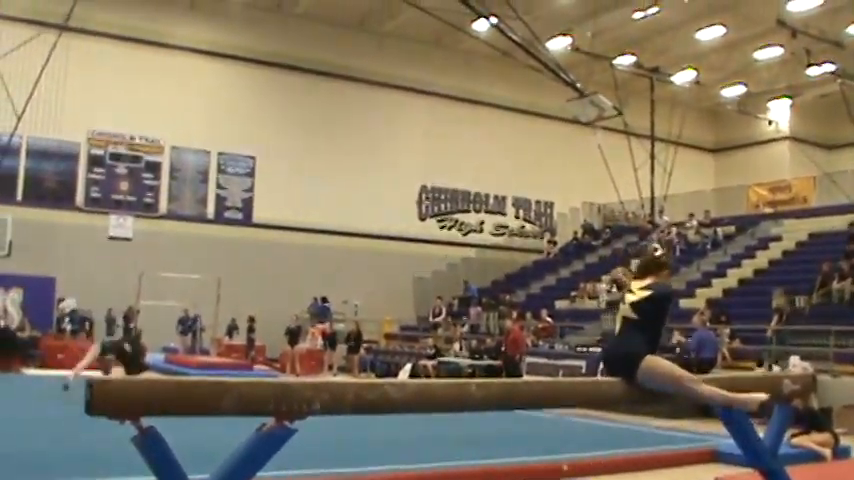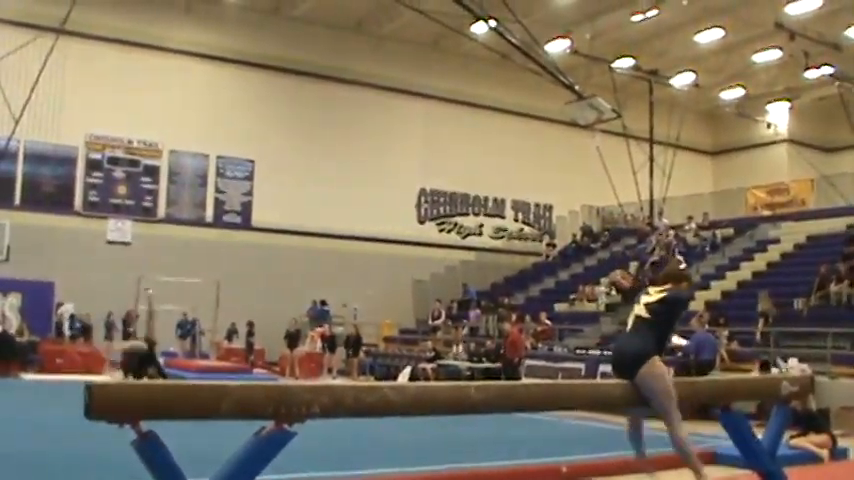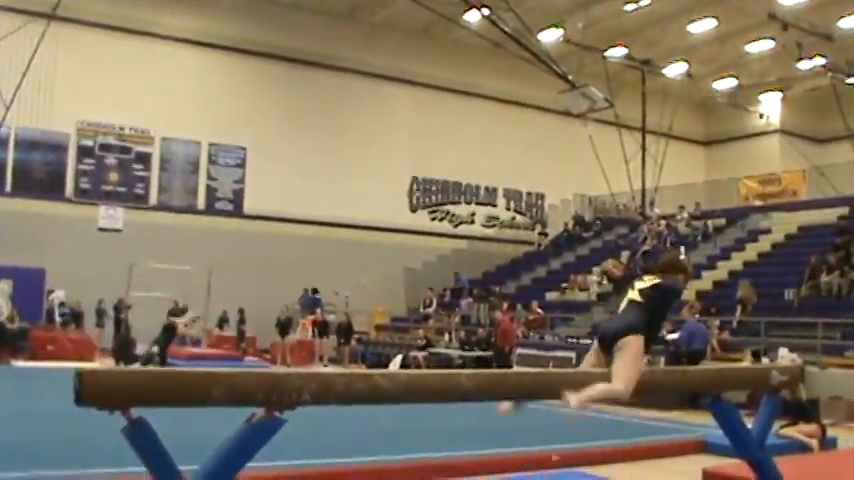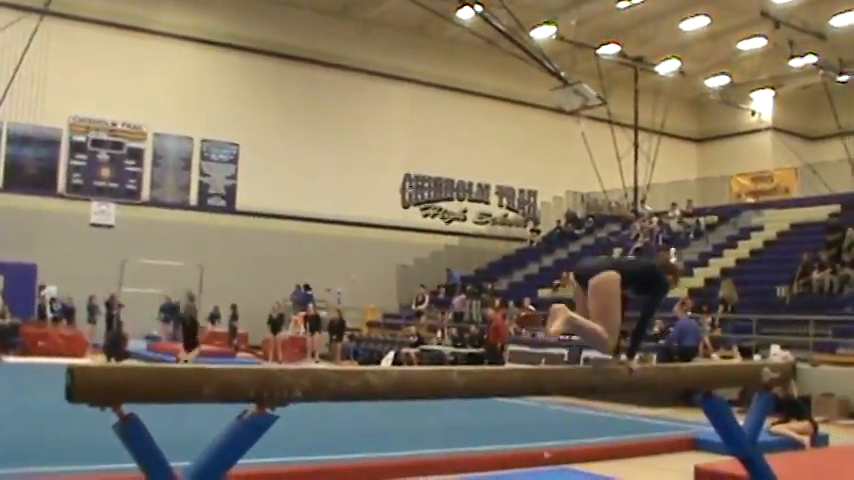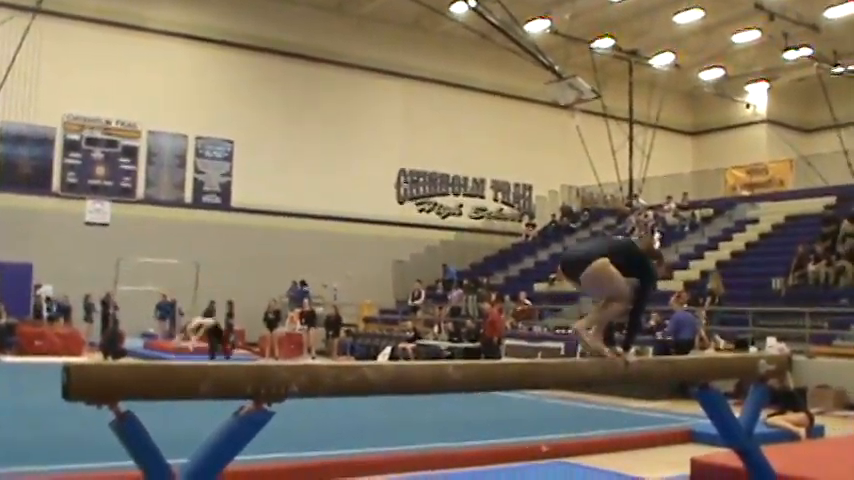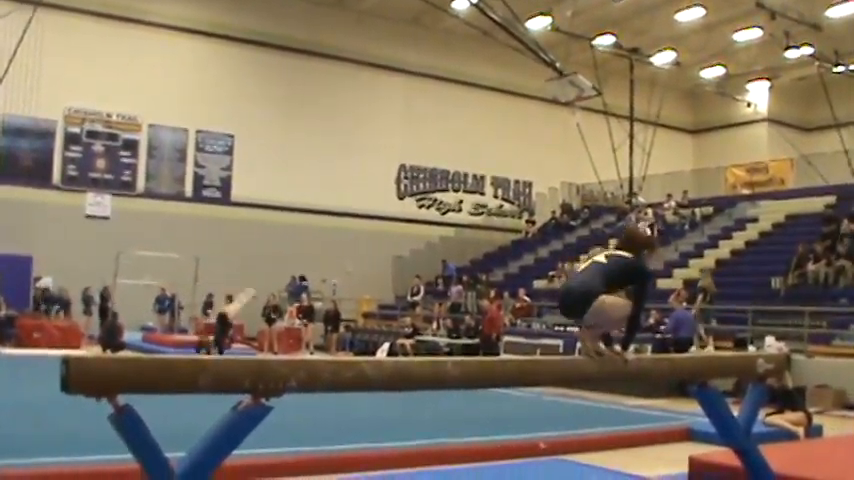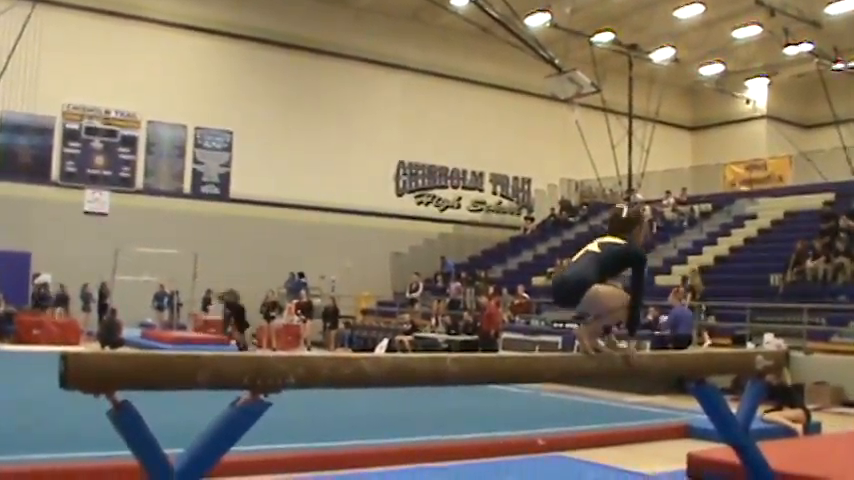
dt=0.2s
person 1, frame 1
left shoulder: (629, 289)
right shoulder: (663, 293)
right elbow: (655, 333)
left hip: (612, 360)
right hip: (632, 360)
right knee: (691, 385)
person 1, frame 2
left shoulder: (646, 294)
right shoulder: (679, 299)
right elbow: (663, 333)
left hip: (620, 354)
right hip: (640, 357)
left knee: (635, 413)
right knee: (672, 418)
left ankle: (641, 457)
person 1, frame 3
left shoulder: (641, 282)
right shoulder: (673, 287)
right elbow: (654, 325)
right wrist: (642, 354)
left hip: (607, 331)
right hip: (628, 332)
right knee: (621, 390)
right ankle: (579, 399)
person 1, frame 4
right shoulder: (661, 281)
left elbow: (620, 312)
right elbow: (645, 319)
left wrist: (616, 353)
right wrist: (630, 356)
left hip: (584, 271)
right hip: (604, 273)
right knee: (604, 344)
right ankle: (568, 316)
person 1, frame 5
right shoulder: (647, 268)
right elbow: (637, 311)
left wrist: (610, 346)
right wrist: (626, 349)
right hip: (589, 261)
right knee: (626, 299)
left ankle: (595, 335)
right ankle: (584, 326)
person 1, frame 6
right shoulder: (640, 269)
right elbow: (637, 312)
left wrist: (609, 345)
right wrist: (624, 348)
left hip: (566, 299)
right hip: (583, 300)
left knee: (617, 300)
right knee: (632, 310)
left ankle: (594, 338)
right ankle: (589, 332)
person 1, frame 7
left shoulder: (600, 242)
right shoulder: (635, 251)
right elbow: (636, 295)
left wrist: (605, 327)
right wrist: (632, 337)
left hip: (560, 289)
right hip: (579, 288)
left knee: (614, 292)
right knee: (626, 303)
left ankle: (590, 334)
right ankle: (586, 331)
